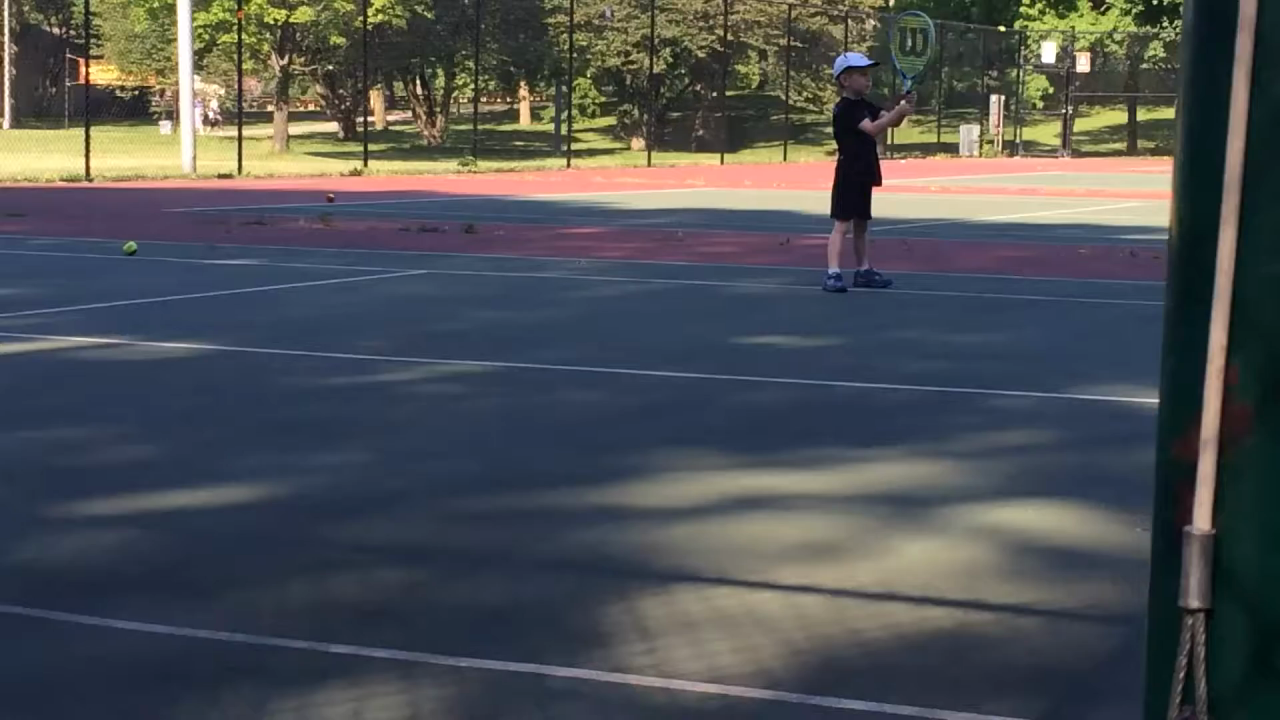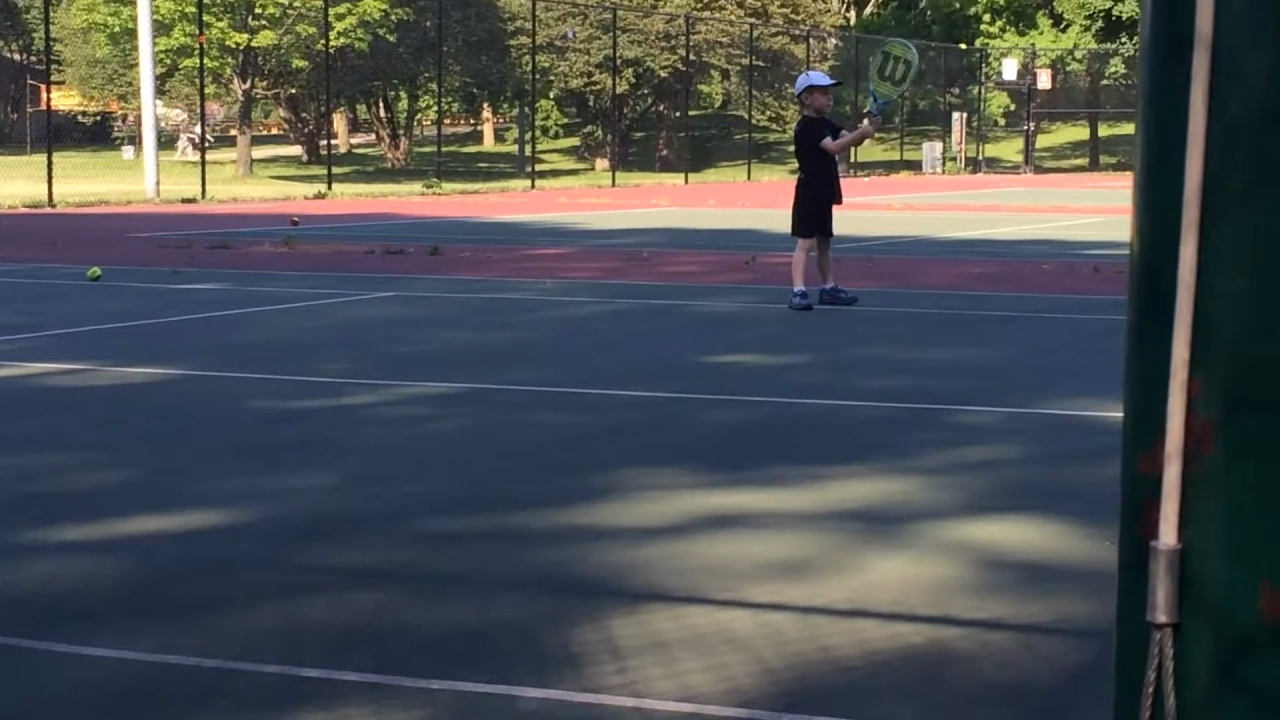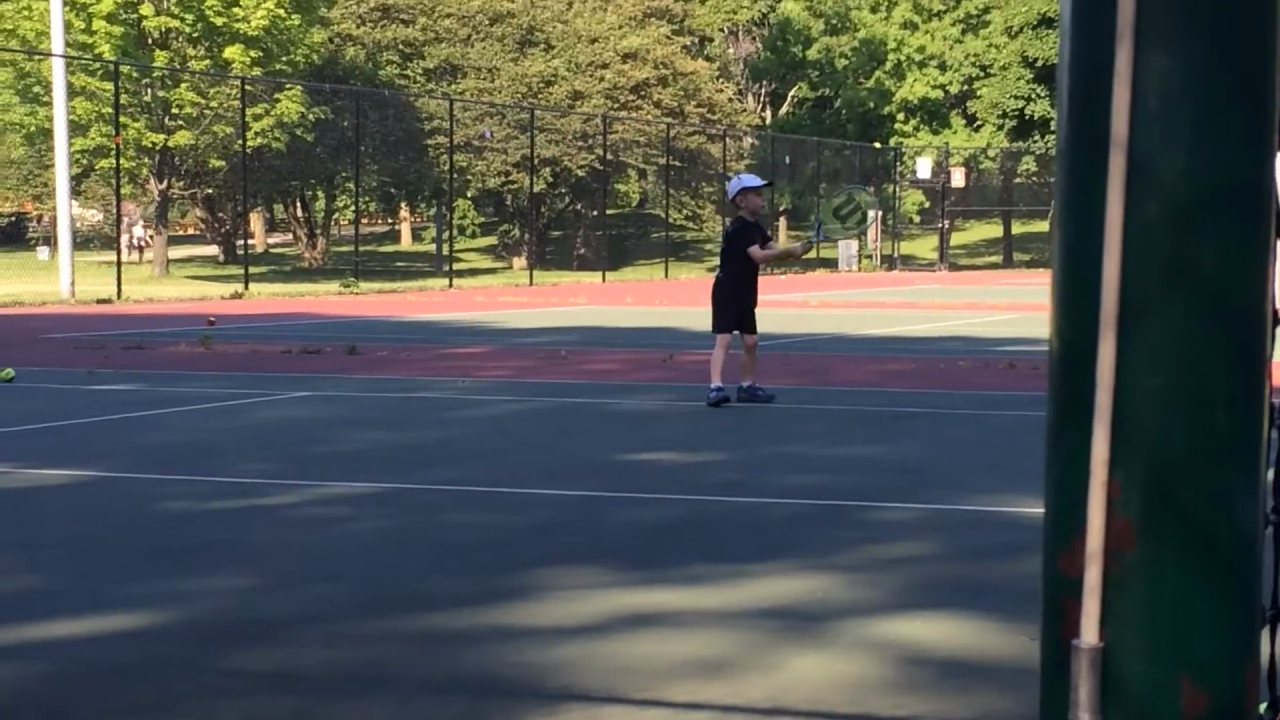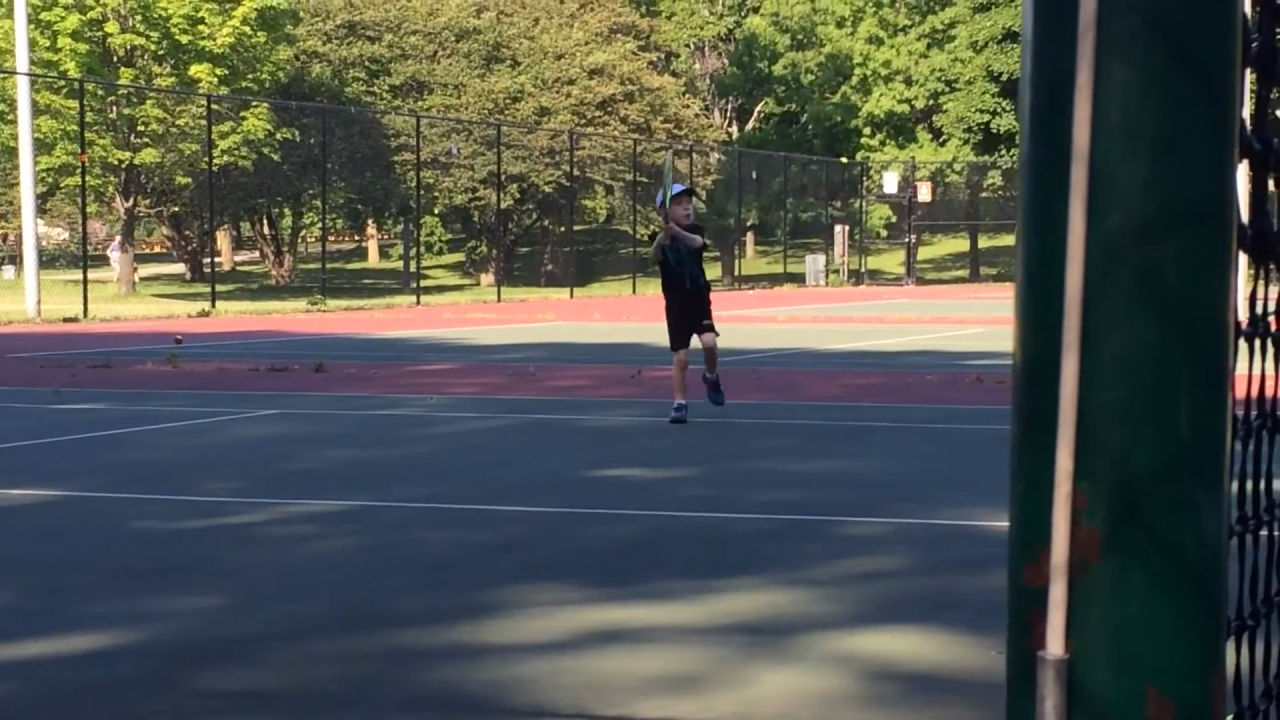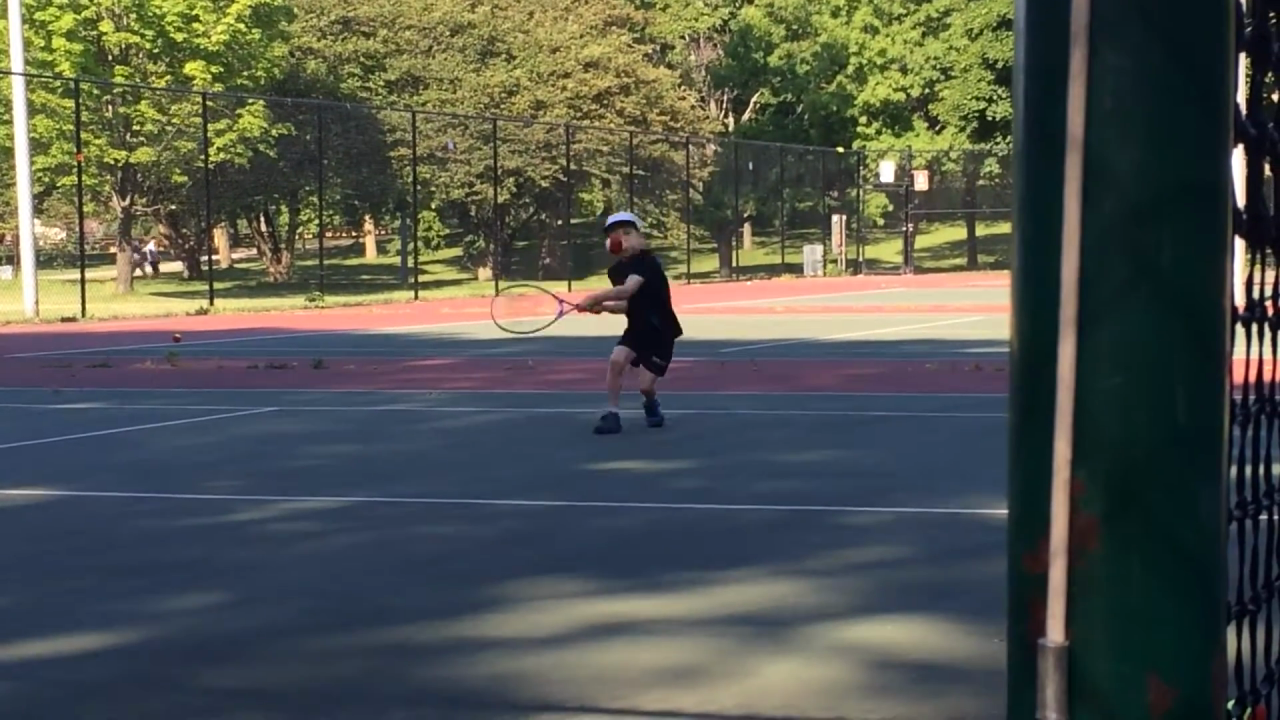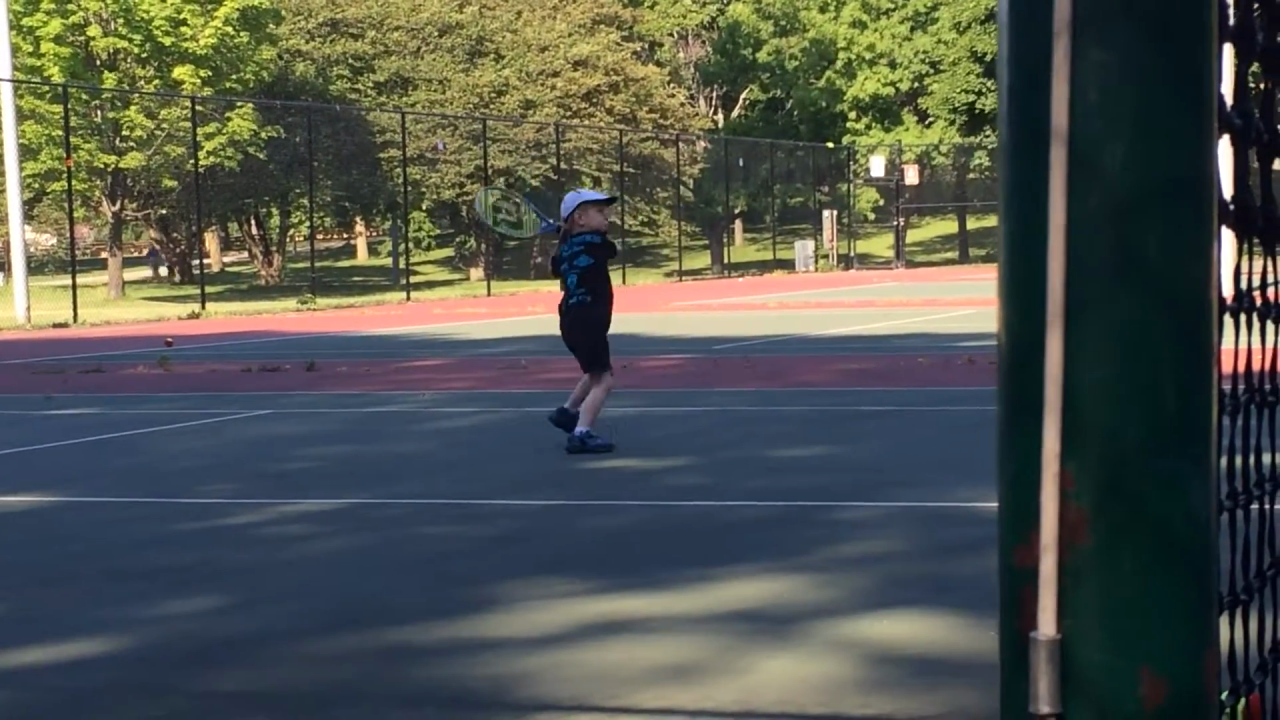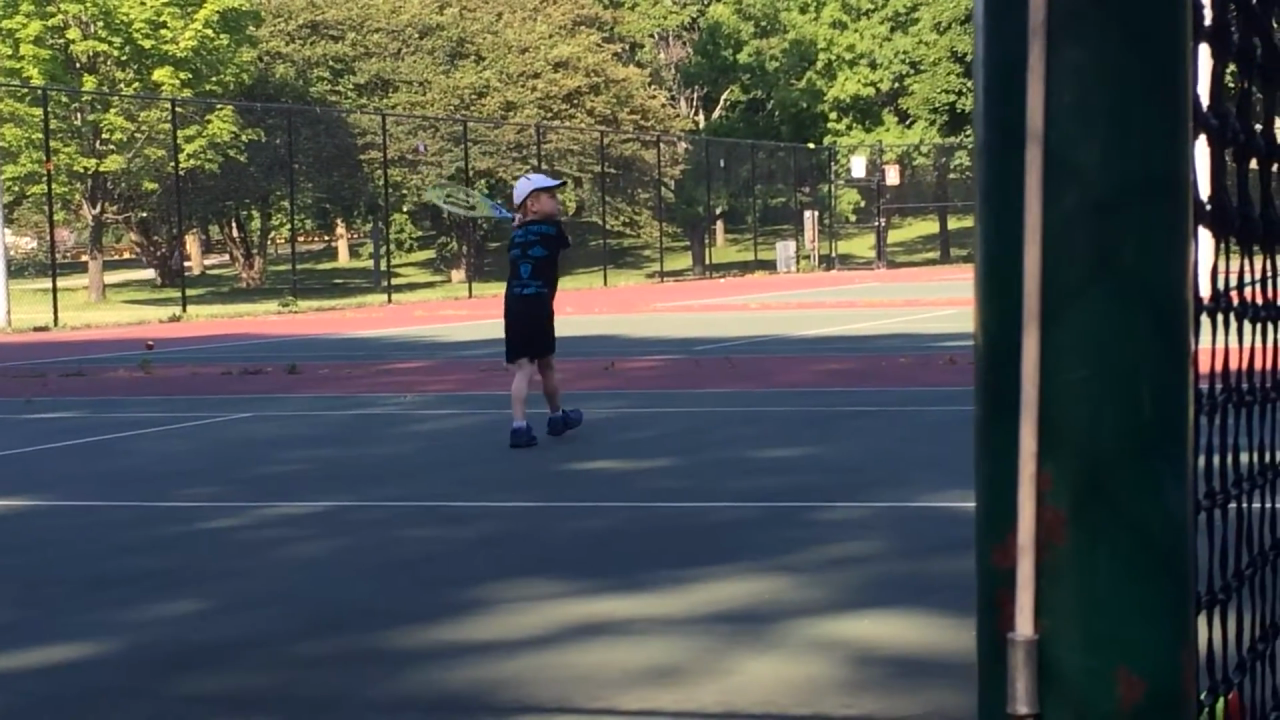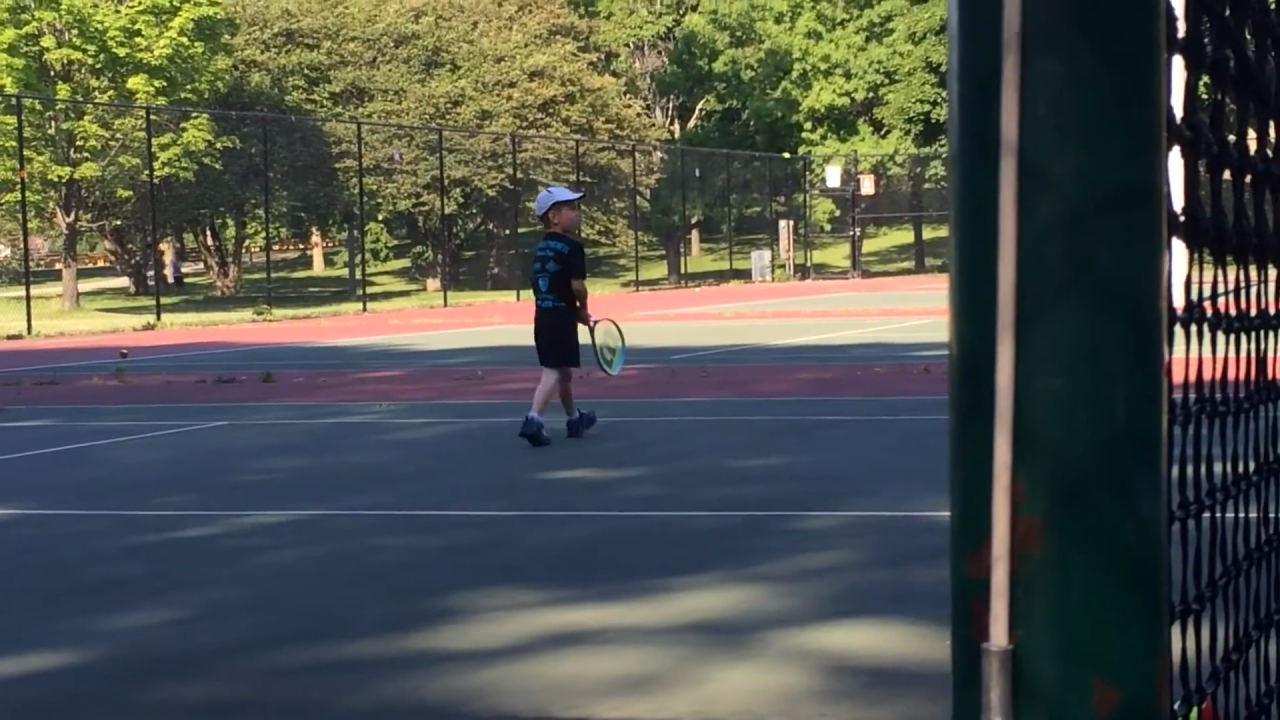
dt=0.7s
person 1, frame 1
left shoulder: (865, 104)
right shoulder: (845, 108)
left elbow: (891, 121)
right elbow: (873, 128)
left wrist: (903, 108)
right wrist: (898, 111)
left hip: (864, 175)
right hip: (849, 175)
left knee: (861, 225)
right knee: (842, 224)
left ankle: (863, 270)
right ankle: (832, 273)
person 1, frame 2
left shoulder: (825, 123)
right shoulder: (806, 126)
left elbow: (851, 141)
right elbow: (834, 147)
left wrist: (866, 131)
right wrist: (861, 132)
left hip: (824, 194)
right hip: (809, 194)
left knee: (824, 242)
right knee: (805, 242)
left ankle: (828, 288)
right ankle: (798, 292)
person 1, frame 3
left shoulder: (756, 227)
right shoulder: (739, 228)
left elbow: (774, 250)
right elbow: (759, 256)
left wrist: (796, 250)
right wrist: (789, 250)
left hip: (745, 295)
right hip: (727, 293)
left knee: (750, 341)
right knee: (724, 340)
left ankle: (747, 386)
right ankle: (716, 387)
person 1, frame 4
left shoulder: (695, 231)
right shoulder: (661, 237)
left elbow: (697, 243)
right elbow: (654, 256)
left wrist: (677, 232)
right wrist: (663, 237)
left hip: (699, 300)
right hip: (676, 304)
left knee: (709, 343)
right knee: (681, 357)
left ankle: (711, 377)
right ankle: (680, 403)
person 1, frame 5
left shoulder: (647, 259)
right shoulder: (616, 271)
left elbow: (629, 290)
right elbow: (626, 305)
left wrist: (594, 299)
right wrist: (601, 306)
left hip: (662, 331)
right hip: (637, 328)
left knee: (646, 384)
right knee: (618, 359)
left ankle: (652, 404)
right ankle: (612, 414)
person 1, frame 6
left shoulder: (563, 249)
right shoulder: (596, 241)
left elbow: (555, 271)
right elbow: (613, 249)
left hip: (573, 322)
right hip: (587, 323)
left knee: (601, 372)
right knee: (602, 379)
left ankle: (567, 412)
right ankle: (581, 434)
person 1, frame 7
left shoulder: (516, 235)
right shoulder: (551, 229)
right elbow: (565, 242)
left hip: (513, 309)
right hip: (538, 309)
left knee: (522, 370)
right knee: (545, 366)
left ankle: (520, 427)
right ankle: (557, 417)
person 1, frame 8
left shoulder: (541, 247)
right shoulder: (572, 247)
left elbow: (544, 285)
right elbow: (577, 286)
right wrist: (583, 310)
left hip: (543, 318)
right hip: (561, 319)
left knee: (563, 373)
right knee: (553, 374)
left ankle: (575, 419)
right ankle: (533, 420)
